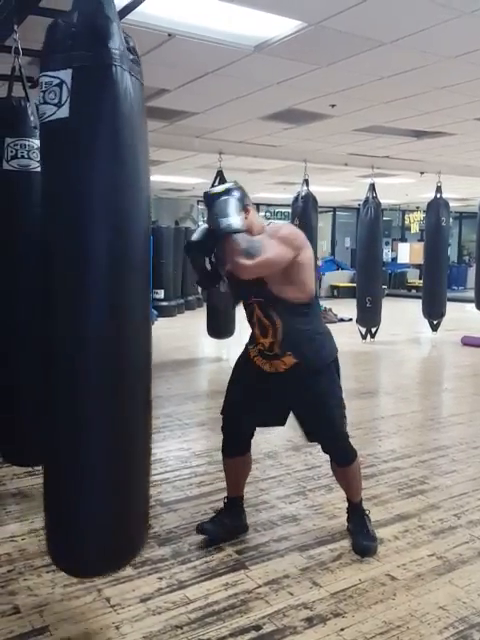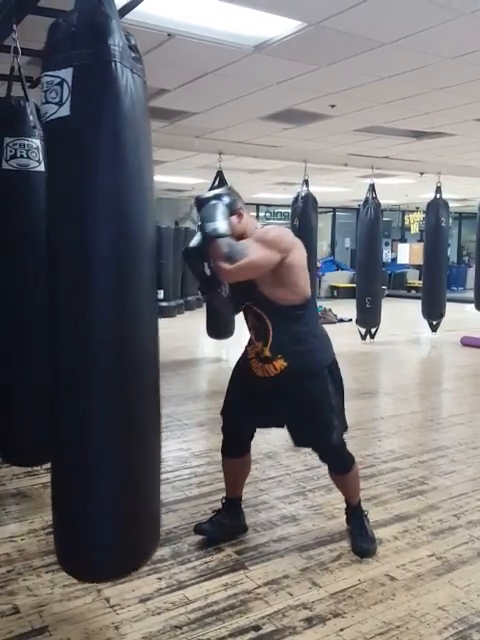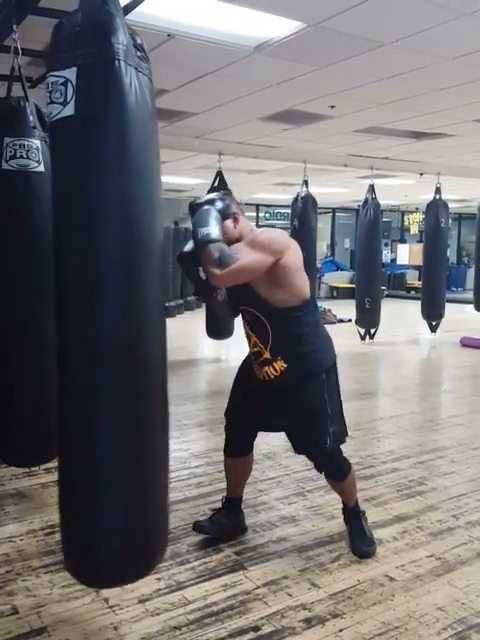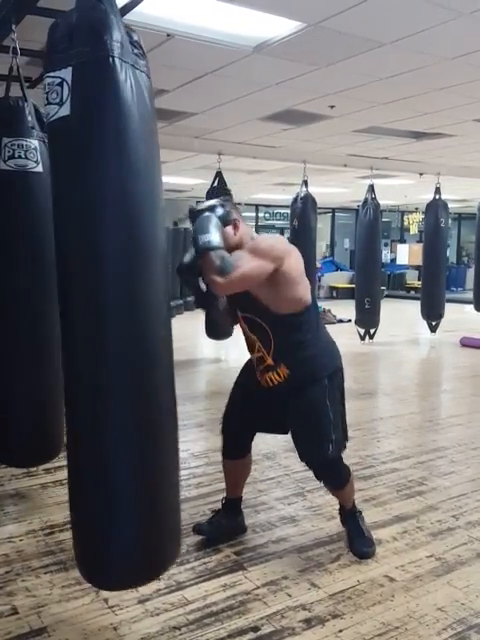
dt=0.1s
person 1, frame 1
left shoulder: (285, 235)
right shoulder: (240, 244)
left elbow: (246, 264)
left wrist: (227, 216)
right wrist: (205, 257)
left hip: (310, 360)
right hip: (259, 356)
left knee: (335, 442)
right knee: (234, 432)
left ankle: (357, 514)
right ankle: (233, 513)
person 1, frame 2
left shoulder: (275, 238)
right shoulder: (240, 248)
left elbow: (227, 269)
right elbow: (227, 294)
left wrist: (213, 221)
left hip: (306, 363)
right hip: (260, 359)
left knee: (329, 447)
right knee: (234, 432)
left ankle: (356, 515)
right ankle: (232, 513)
person 1, frame 3
left shoulder: (269, 241)
right shoulder: (237, 251)
left elbow: (220, 273)
right elbow: (223, 298)
left wrist: (207, 225)
right wrist: (195, 268)
left hip: (307, 366)
right hip: (264, 362)
left knee: (324, 452)
right knee: (236, 433)
left ankle: (354, 515)
right ankle: (232, 513)
person 1, frame 4
left shoulder: (271, 249)
right shoulder: (240, 257)
left elbow: (222, 282)
right elbow: (222, 295)
left wrist: (207, 230)
left hip: (311, 371)
right hip: (265, 368)
left knee: (325, 460)
right knee: (234, 435)
left ankle: (351, 517)
right ankle: (231, 514)
